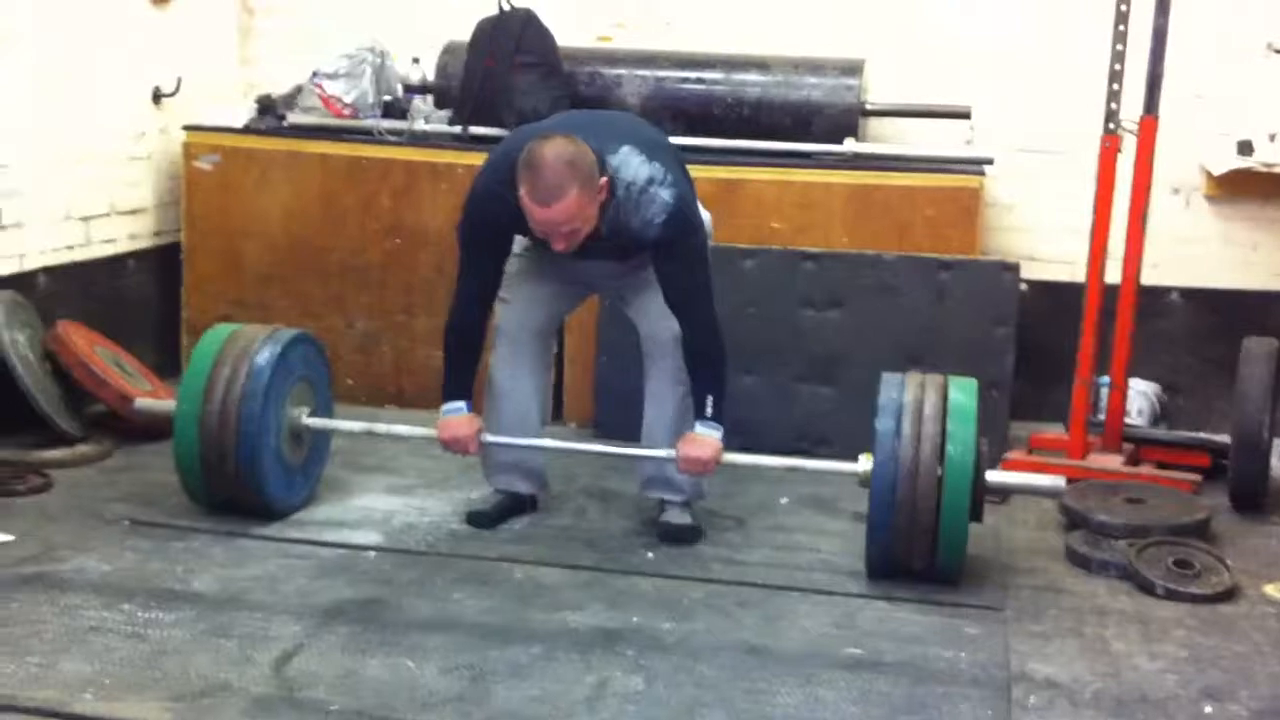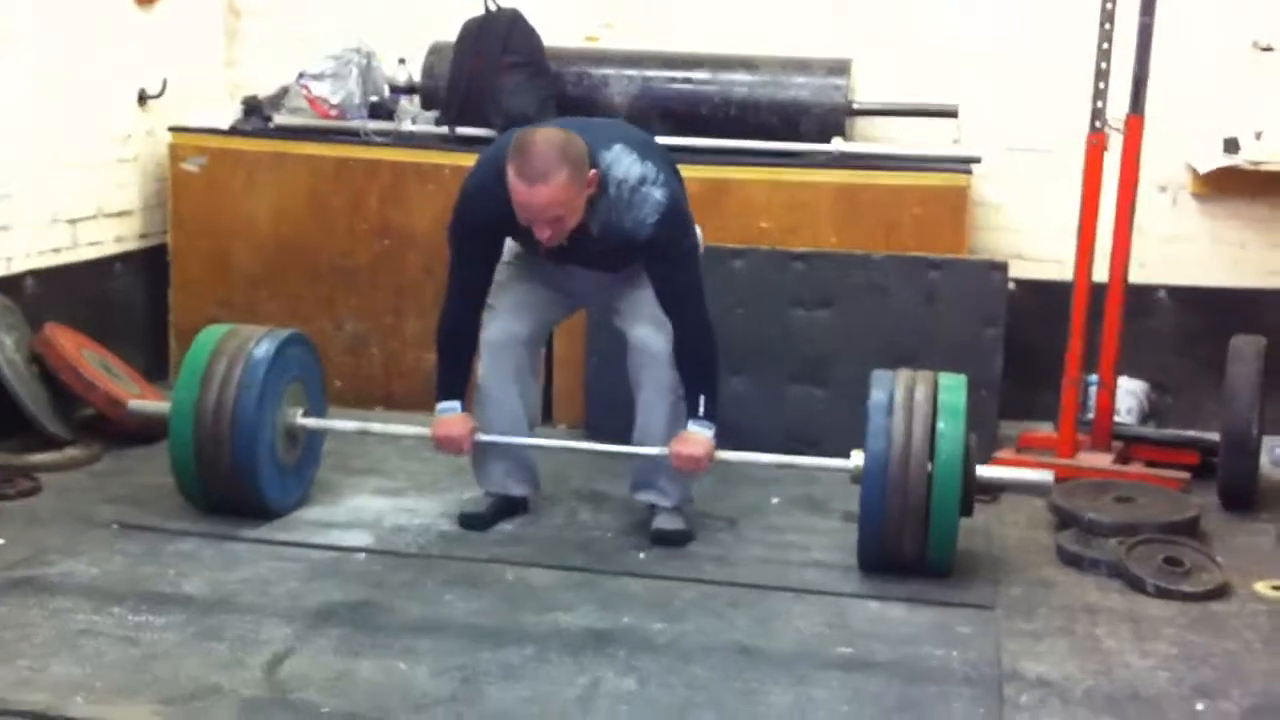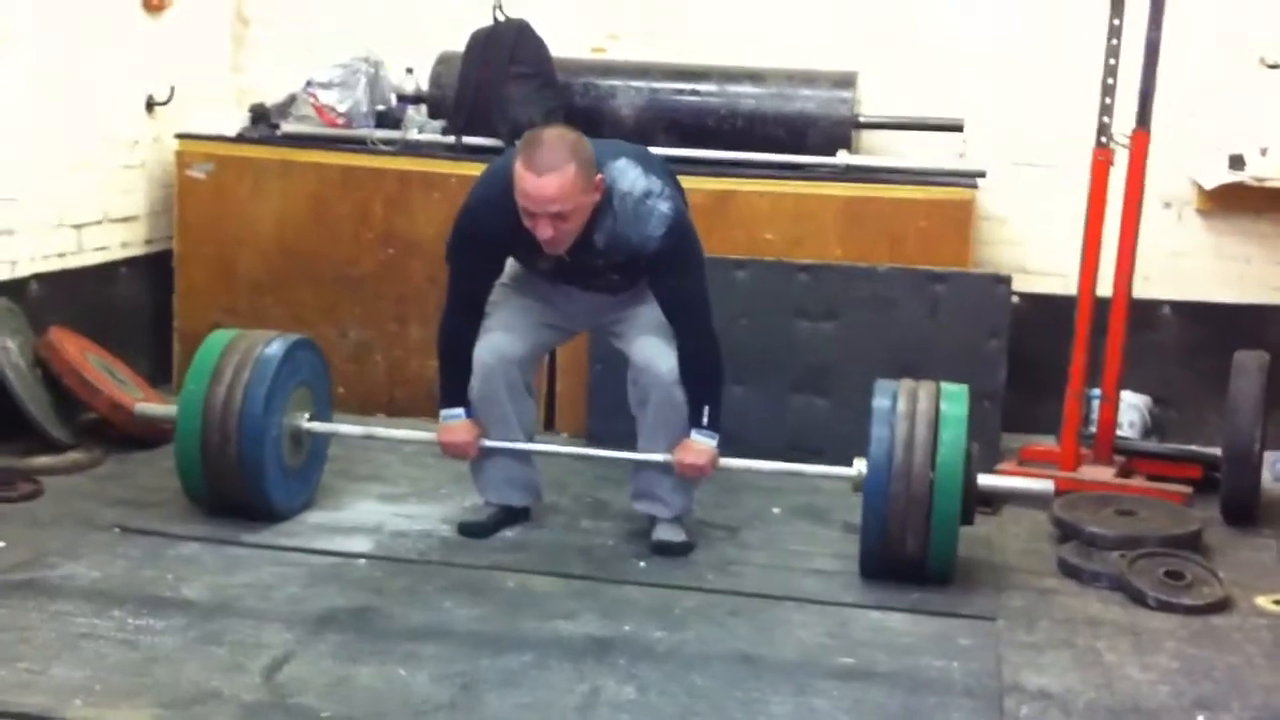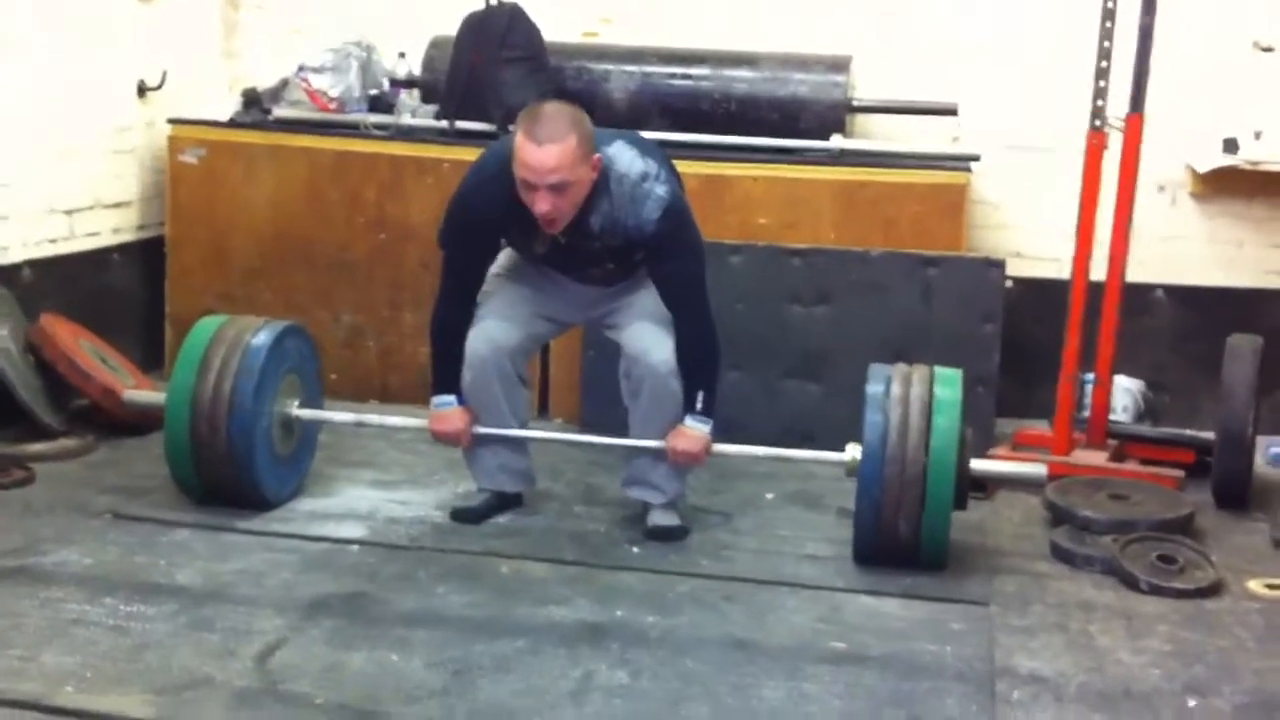
dt=0.5s
person 1, frame 1
left shoulder: (660, 199)
right shoulder: (497, 187)
left elbow: (696, 313)
right elbow: (474, 297)
left wrist: (707, 425)
right wrist: (455, 404)
left hip: (650, 252)
left knee: (670, 337)
right knee: (515, 332)
left ankle: (673, 493)
right ankle: (514, 483)
person 1, frame 2
left shoulder: (649, 196)
right shoulder: (487, 185)
left elbow: (688, 312)
right elbow: (464, 296)
left wrist: (700, 423)
right wrist: (450, 403)
left hip: (639, 265)
left knee: (659, 345)
right knee: (501, 337)
left ankle: (664, 497)
right ankle: (505, 486)
person 1, frame 3
left shoulder: (652, 209)
right shoulder: (490, 200)
left elbow: (694, 324)
right elbow: (463, 307)
left wrist: (703, 432)
right wrist: (455, 409)
left hip: (640, 289)
right hip: (542, 284)
left knee: (664, 367)
right knee: (492, 356)
left ankle: (665, 509)
right ankle: (506, 496)
person 1, frame 4
left shoulder: (649, 193)
right shoulder: (487, 183)
left elbow: (692, 308)
right elbow: (456, 292)
left wrist: (697, 418)
right wrist: (446, 396)
left hip: (636, 279)
right hip: (537, 272)
left knee: (659, 359)
right knee: (484, 348)
left ankle: (658, 496)
right ankle: (501, 483)
